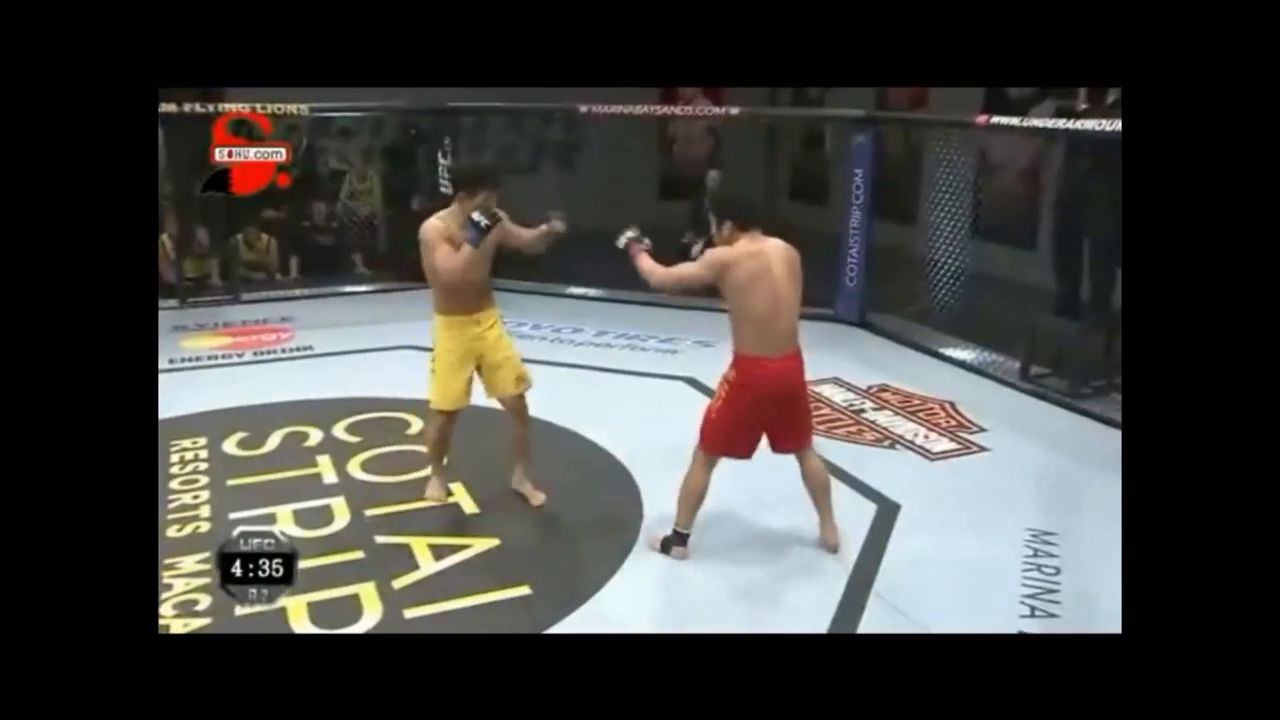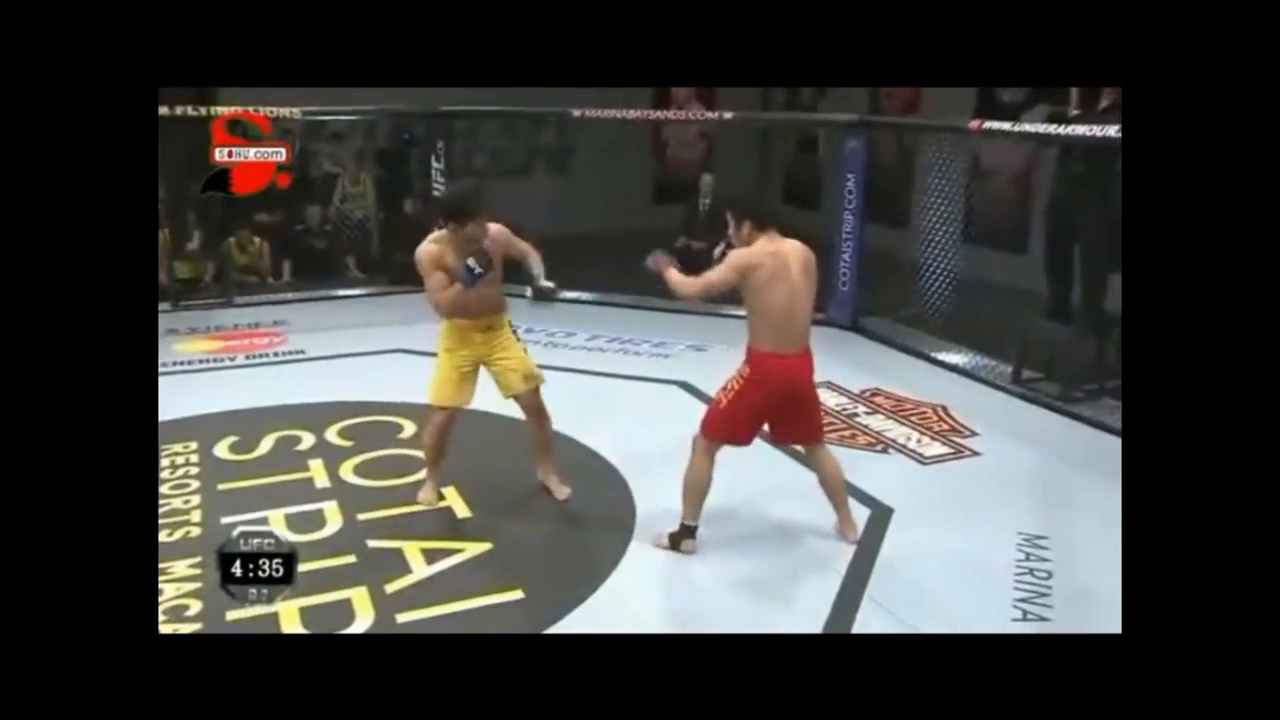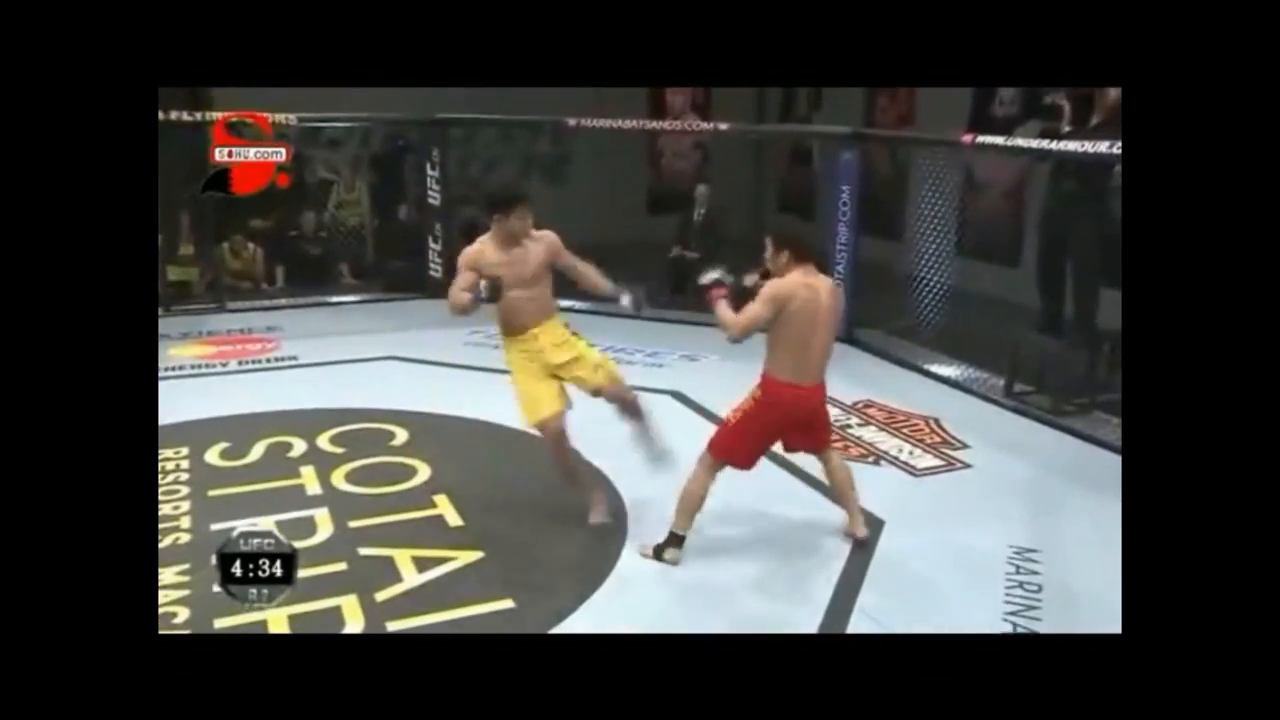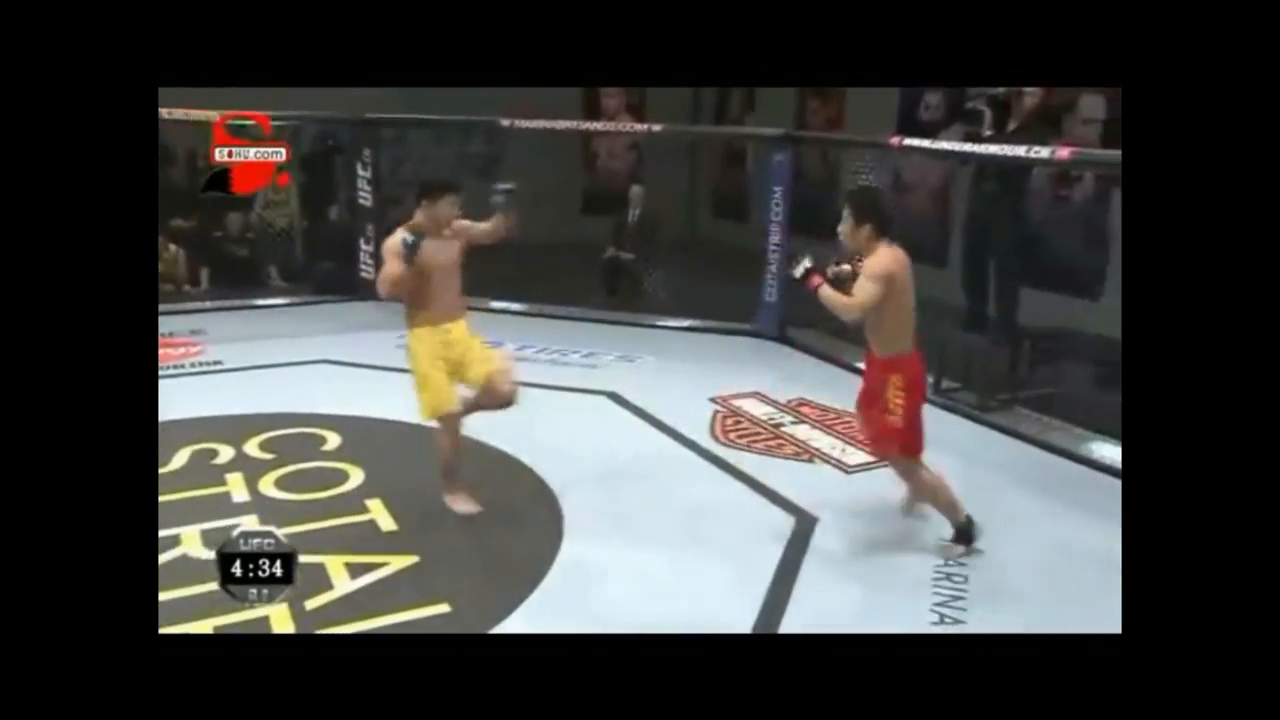
dt=0.5s
person 1, frame 1
left shoulder: (726, 259)
right shoulder: (788, 253)
left elbow: (663, 280)
left wrist: (636, 249)
left hip: (750, 373)
right hip: (791, 368)
left knee: (705, 456)
right knee: (804, 451)
left ankle: (678, 539)
right ankle: (829, 529)
person 1, frame 2
left shoulder: (746, 257)
right shoulder: (804, 254)
left elbow: (692, 289)
left wrist: (664, 267)
left hip: (763, 369)
right hip: (801, 365)
left knee: (704, 445)
right knee: (815, 447)
left ankle: (686, 533)
right ankle: (847, 523)
person 1, frame 3
left shoulder: (779, 289)
right shoulder: (831, 289)
left elbow: (734, 330)
left wrist: (717, 293)
left hip: (777, 396)
right hip: (812, 395)
left knee: (708, 463)
right knee: (825, 450)
left ankle: (672, 543)
right ankle: (857, 523)
person 1, frame 4
left shoulder: (880, 264)
right shoulder: (890, 256)
left elbow: (852, 312)
left wrist: (815, 281)
right wrist: (851, 276)
left hip: (896, 370)
right hip: (889, 363)
left knee: (906, 461)
right knee: (871, 426)
left ankle: (963, 526)
right ankle: (917, 488)
person 2, frame 1
left shoulder: (494, 222)
right shoulder: (434, 230)
left elbow: (529, 242)
right elbow: (455, 277)
left wrist: (548, 231)
right wrist: (476, 237)
left hip: (490, 324)
right hip: (453, 330)
left knee: (517, 406)
right knee: (446, 413)
left ankle: (521, 477)
right ankle: (437, 477)
person 2, frame 2
left shoulder: (497, 235)
right shoulder: (429, 252)
left elbow: (528, 253)
right elbow: (441, 306)
left wrist: (540, 277)
right wrist: (466, 279)
left hip: (498, 331)
right hip: (459, 335)
left knee: (533, 403)
right knee: (443, 416)
left ankle: (547, 472)
right ankle: (431, 479)
person 2, frame 3
left shoulder: (544, 241)
right shoulder: (474, 256)
left elbow: (579, 270)
right elbow: (456, 305)
left wrist: (615, 293)
right wrist: (479, 294)
left hip: (555, 335)
right hip: (522, 349)
left knee: (617, 393)
right knee: (553, 429)
left ankle: (643, 431)
right ankle: (589, 492)
person 2, frame 4
left shoulder: (457, 231)
right shoulder: (398, 243)
left elbow: (497, 231)
right elbow: (386, 290)
left wrist: (504, 209)
right wrist: (409, 254)
left hip: (461, 332)
right hip: (426, 340)
left knee: (503, 394)
right knee: (449, 422)
left ankle: (458, 410)
right ankle: (453, 490)
person 3, frame 1
right shoulder: (1091, 96)
right elbow: (1060, 119)
left wrist: (1084, 109)
right wrist: (1079, 104)
left hip: (1107, 181)
right hip: (1074, 173)
left knee: (1102, 247)
right knee: (1065, 240)
left ankle: (1099, 309)
right ankle: (1066, 304)
person 3, frame 2
left shoulder: (1115, 113)
right shoulder: (1084, 96)
left wrist: (1075, 115)
left hip: (1097, 190)
right hip: (1065, 183)
left knee: (1093, 257)
right knee: (1056, 250)
left ankle: (1092, 319)
right ankle: (1058, 311)
person 3, frame 3
left shoulder: (1115, 129)
right shoulder: (1076, 109)
left wrist: (1067, 129)
left hip: (1089, 211)
right hip: (1056, 203)
left knee: (1084, 278)
right knee: (1048, 270)
left ankle: (1082, 338)
right ankle: (1049, 330)
person 3, frame 4
left shoulder: (1037, 133)
right shoulder: (994, 116)
left wrist: (988, 134)
left hip: (1009, 212)
right hip: (979, 204)
left knee: (1006, 277)
right knee: (972, 270)
left ankle: (1005, 337)
right ankle: (973, 329)
